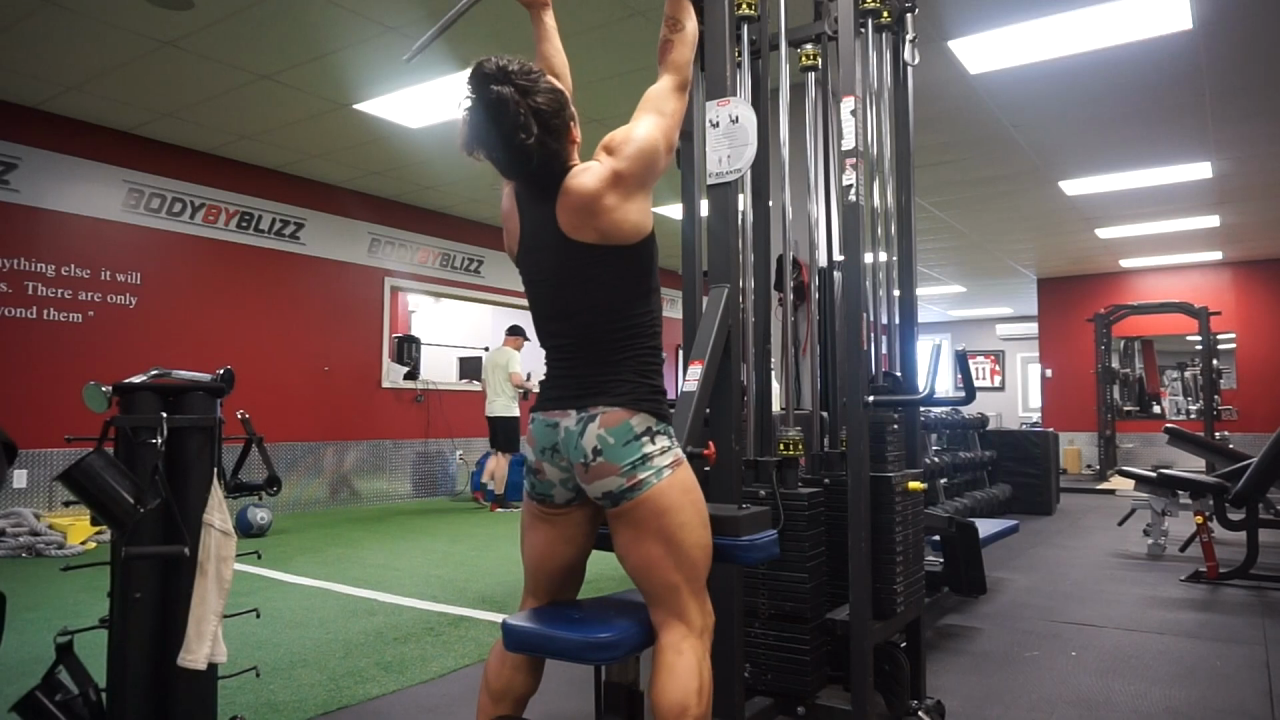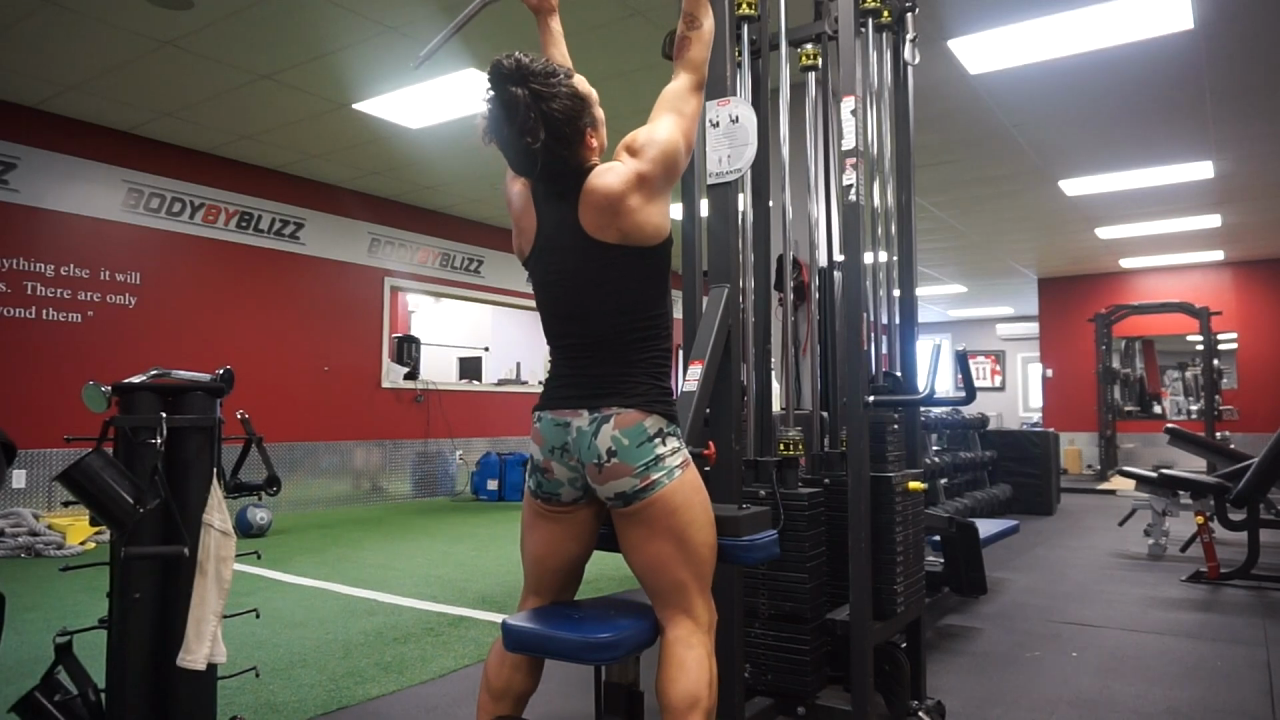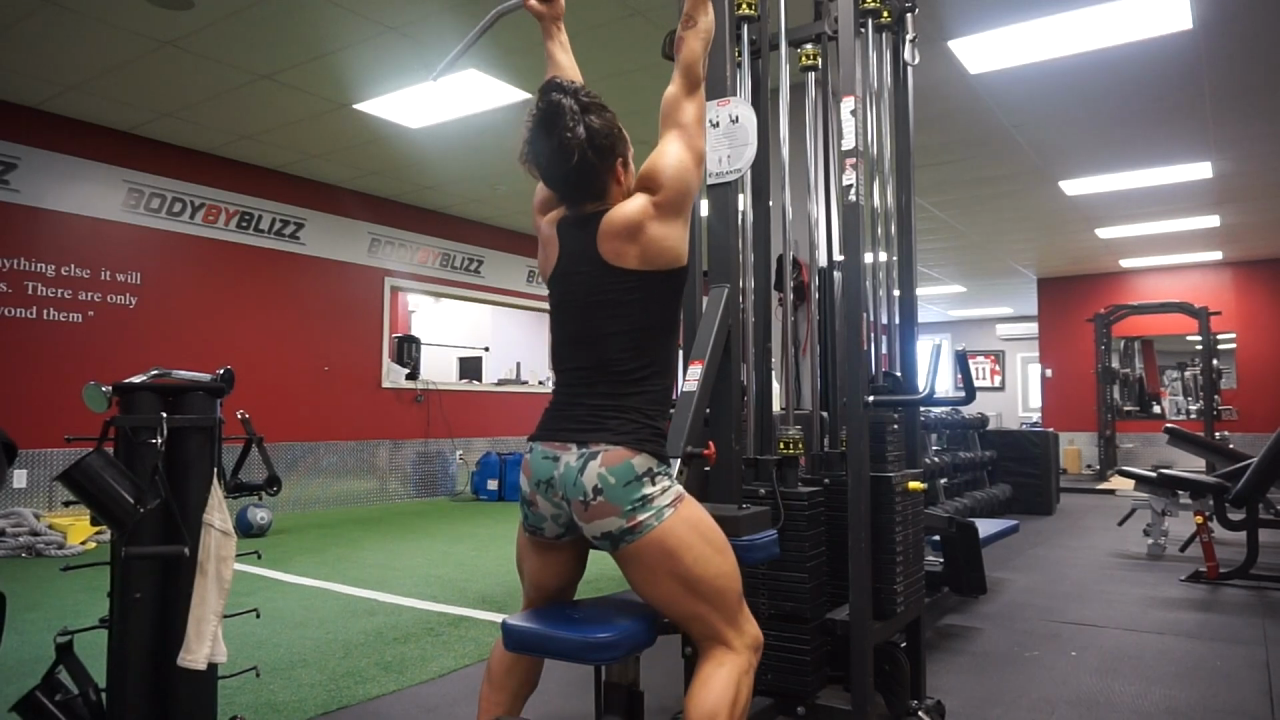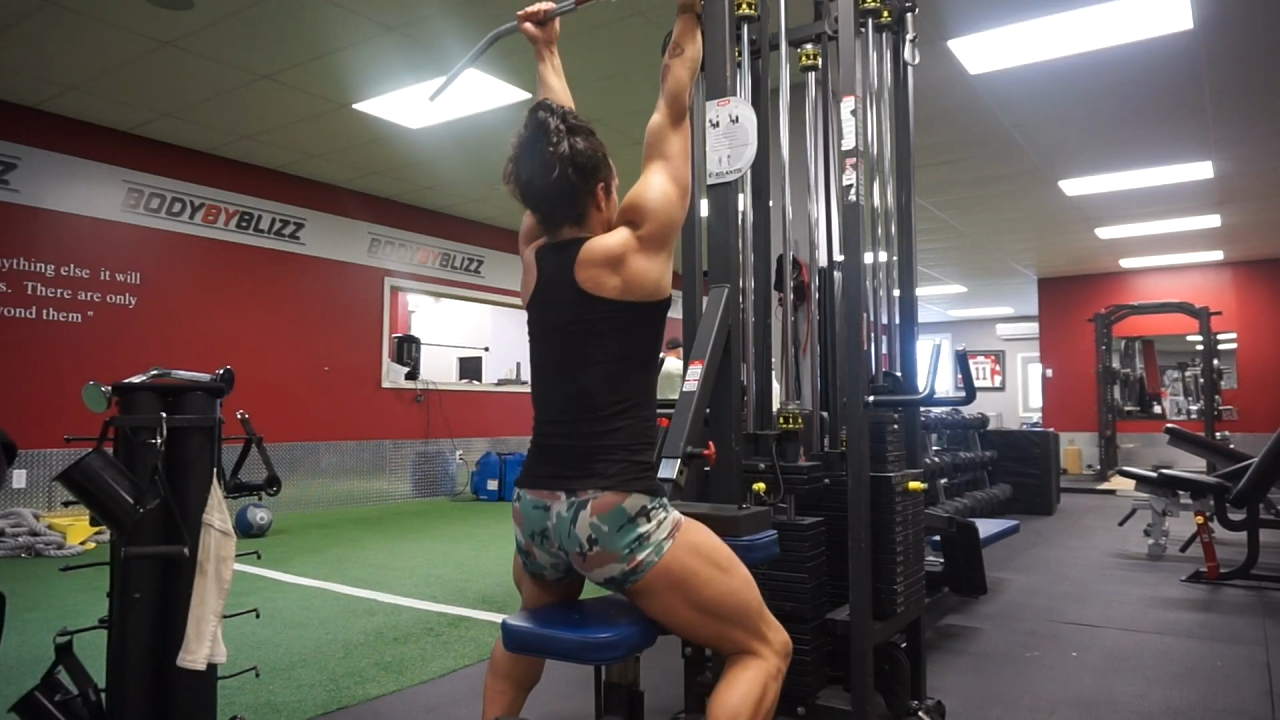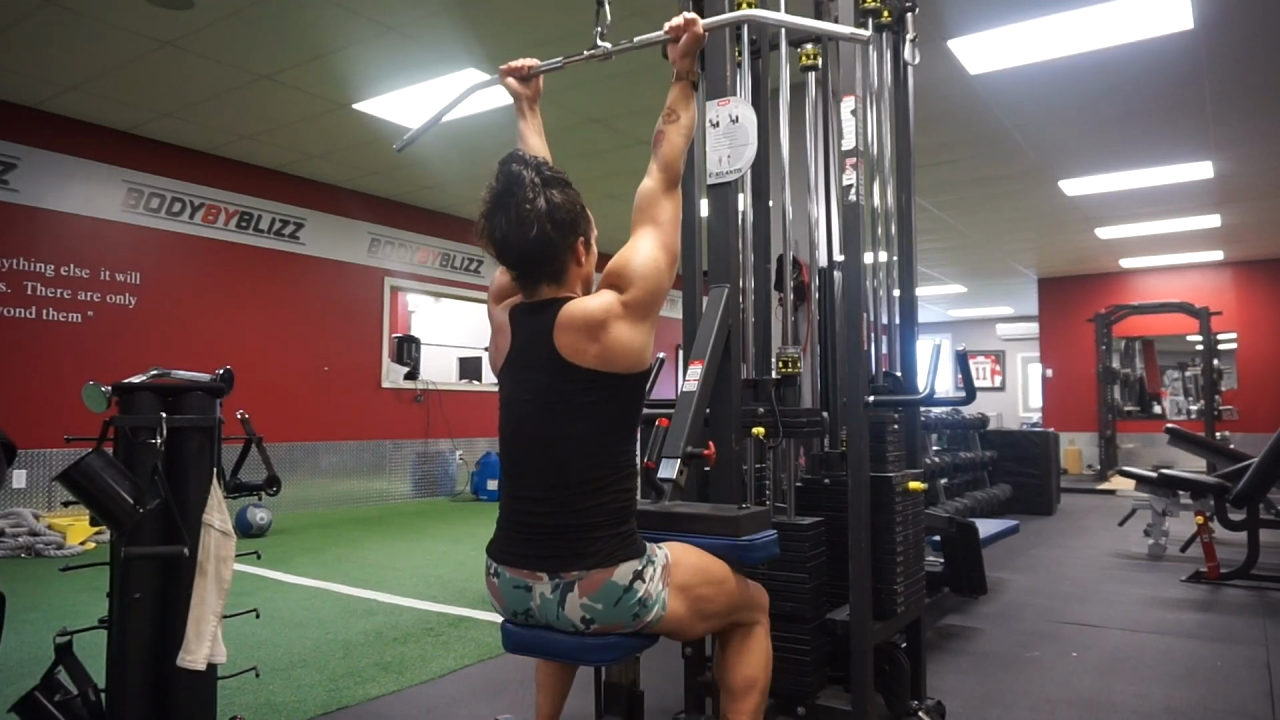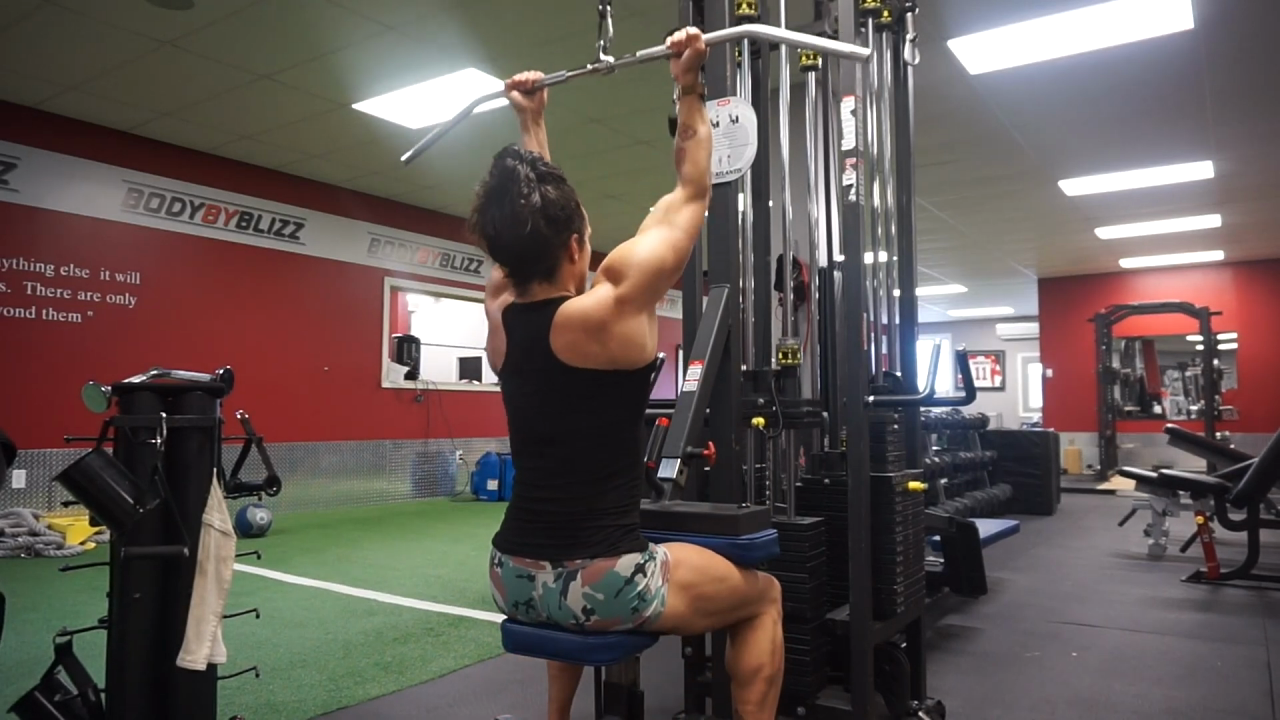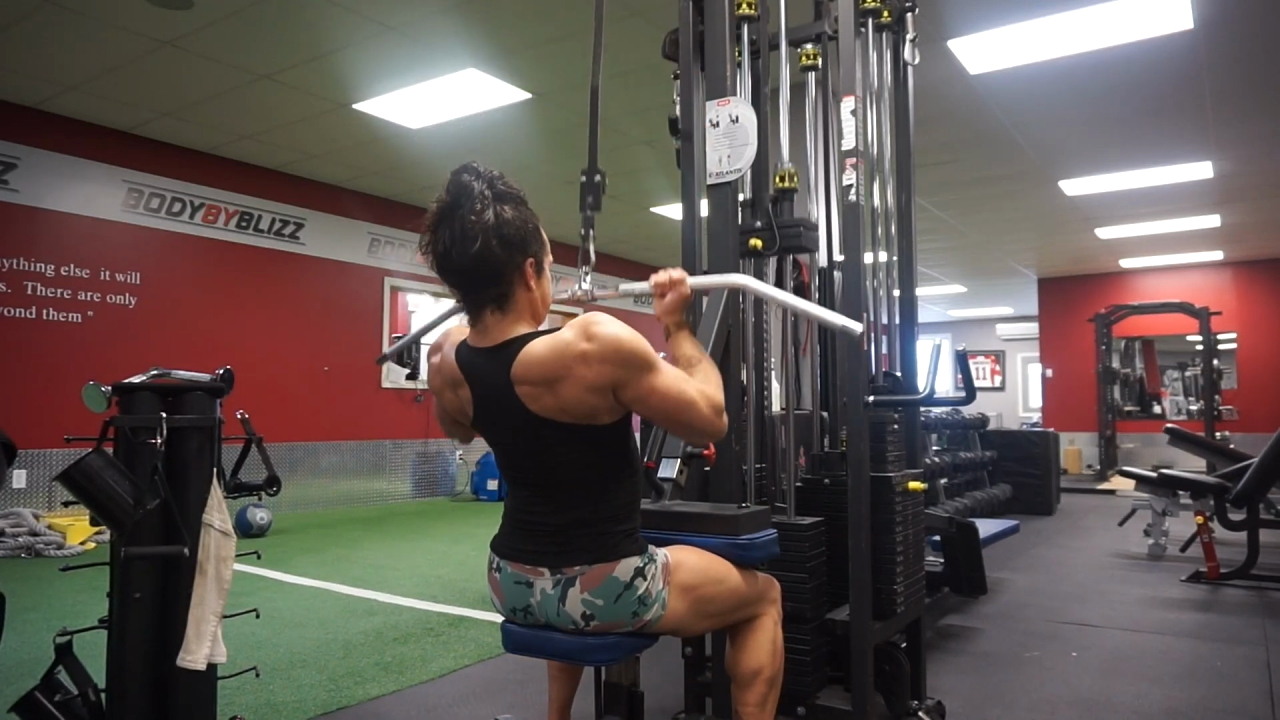
dt=0.7s
person 1, frame 1
left shoulder: (514, 201)
right shoulder: (607, 181)
left elbow: (549, 97)
right elbow: (673, 75)
left hip: (551, 432)
right hip: (625, 431)
left knee: (535, 617)
right knee: (686, 627)
person 1, frame 2
left shoulder: (523, 198)
right shoulder: (627, 184)
left elbow: (553, 102)
right elbow: (691, 74)
left hip: (554, 431)
right hip: (633, 432)
left knee: (536, 614)
right knee: (690, 624)
person 1, frame 3
left shoulder: (552, 226)
right shoulder: (650, 216)
left elbow: (565, 132)
right elbow: (688, 82)
left hip: (545, 464)
right hip: (622, 471)
left knee: (534, 620)
right knee: (735, 642)
person 1, frame 4
left shoulder: (532, 254)
right shoulder: (629, 250)
left elbow: (554, 149)
right elbow: (671, 118)
left hip: (537, 508)
right hip: (614, 513)
right knee: (765, 649)
person 1, frame 5
left shoulder: (504, 313)
right shoulder: (615, 314)
left elbow: (531, 204)
right elbow: (663, 181)
left wrist: (527, 107)
right wrist: (684, 76)
left hip: (510, 584)
right hip: (597, 589)
right knee: (750, 604)
person 1, frame 6
left shoulder: (497, 308)
right shoulder: (613, 305)
left elbow: (528, 218)
right elbow: (693, 193)
left wrist: (529, 124)
right wrist: (689, 90)
left hip: (515, 579)
right hip: (598, 584)
right knee: (762, 595)
person 1, frame 7
left shoulder: (445, 361)
right shoulder: (591, 346)
right elbow: (710, 419)
right wrist: (678, 328)
left hip: (512, 585)
right hip: (602, 588)
right knee: (762, 597)
